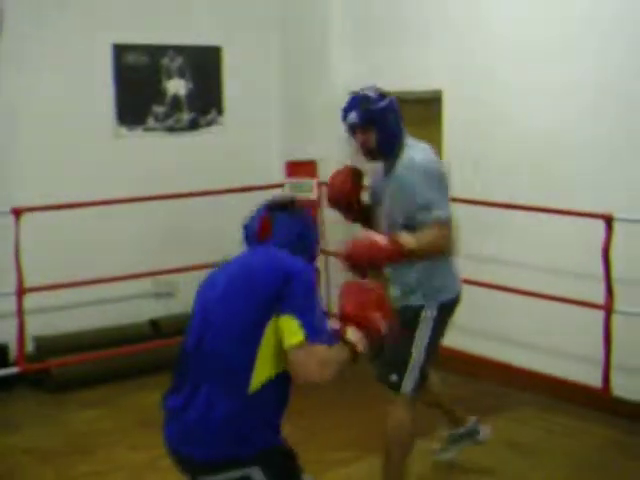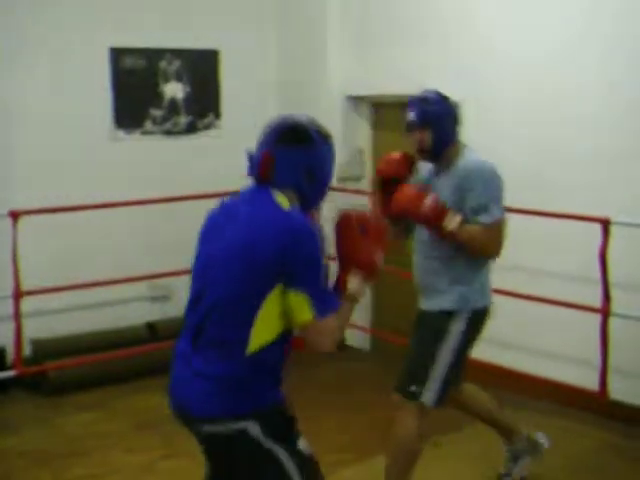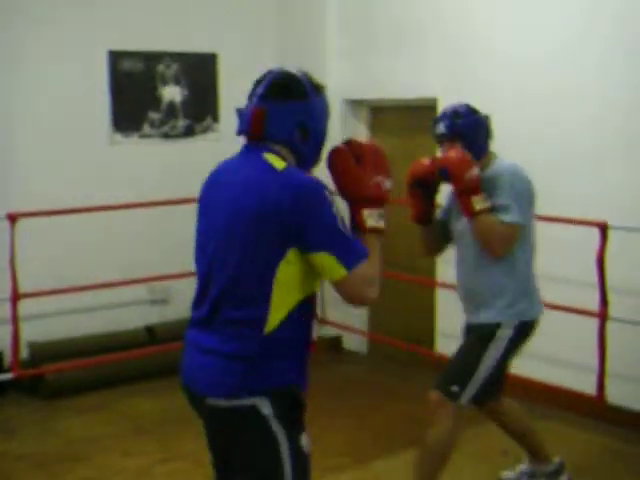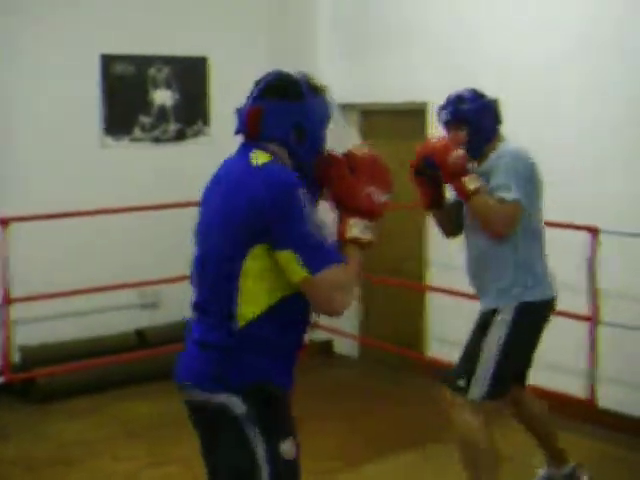
dt=0.2s
person 1, frame 1
left shoulder: (416, 167)
right shoulder: (387, 162)
left elbow: (441, 239)
right elbow: (377, 216)
left wrist: (391, 250)
right wrist: (350, 202)
left hip: (425, 298)
right hip: (413, 292)
left knee: (398, 393)
right knee: (389, 366)
right ankle: (463, 426)
person 1, frame 2
left shoulder: (477, 172)
right shoulder: (425, 170)
left elbow: (490, 245)
right elbow: (402, 229)
left wrist: (438, 216)
right wrist: (392, 194)
left hip: (457, 308)
right hip: (435, 302)
left knee: (409, 402)
right knee: (446, 387)
right ankle: (521, 440)
person 1, frame 3
left shoulder: (509, 177)
right shoulder: (463, 181)
left elbow: (499, 244)
right elbow: (433, 246)
left wrist: (470, 193)
right wrist: (422, 201)
left hip: (505, 317)
right hip: (486, 314)
left knee: (443, 403)
right knee: (486, 397)
person 1, frame 4
left shoulder: (512, 160)
right shoulder: (480, 167)
left elbow: (500, 225)
right elbow: (451, 227)
left wrist: (461, 179)
right wrist: (431, 187)
left hip: (516, 303)
right hip: (515, 301)
left knee: (463, 401)
right knee: (512, 390)
person 2, frame 1
left shoulder: (221, 274)
right shoulder: (292, 273)
right elbow: (311, 369)
right wrist: (355, 333)
left hip: (182, 436)
right hip: (231, 445)
person 2, frame 2
left shoulder: (225, 213)
right shoulder: (297, 232)
right elbow: (322, 338)
right wrist: (355, 275)
left hip: (189, 391)
right hip: (237, 403)
person 2, frame 3
left shoulder: (219, 179)
right shoulder: (299, 191)
right elbow: (363, 289)
right wrist: (370, 210)
left hip: (203, 371)
right hip: (253, 384)
person 2, frame 4
left shoulder: (229, 175)
right shoulder: (279, 186)
right elbow: (332, 298)
right wrist: (358, 221)
left hip: (210, 371)
right hip: (239, 384)
